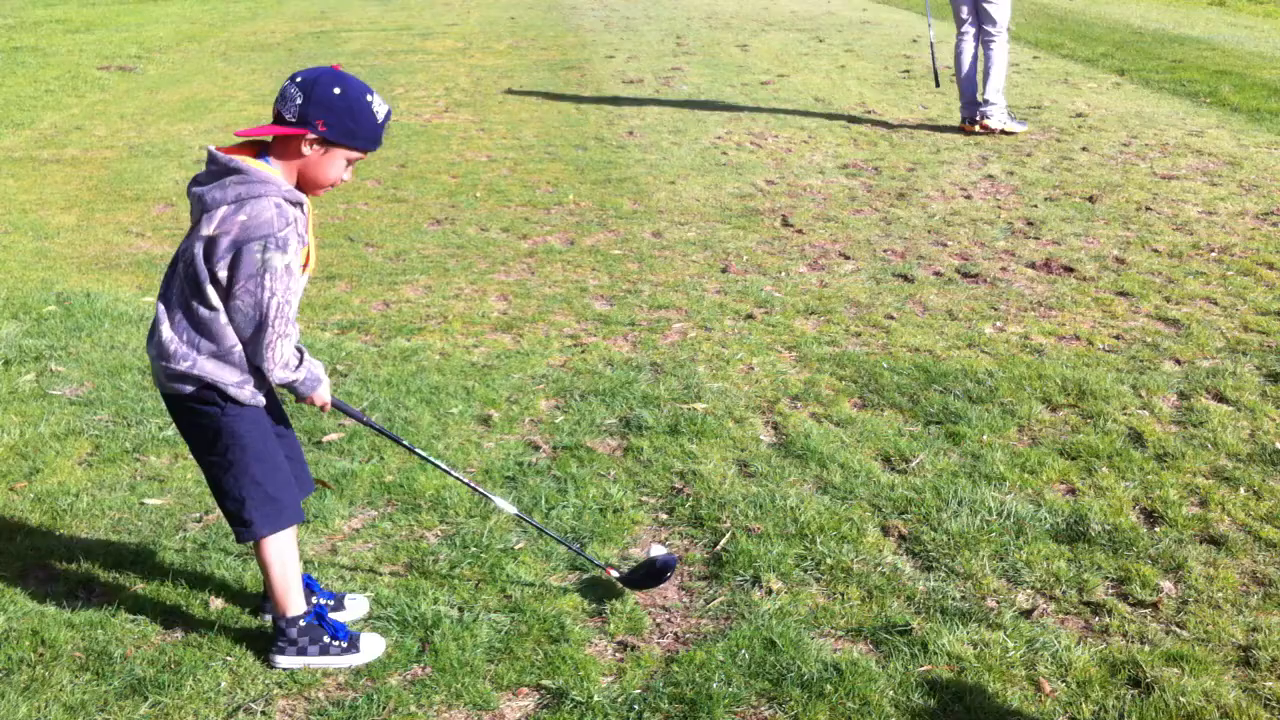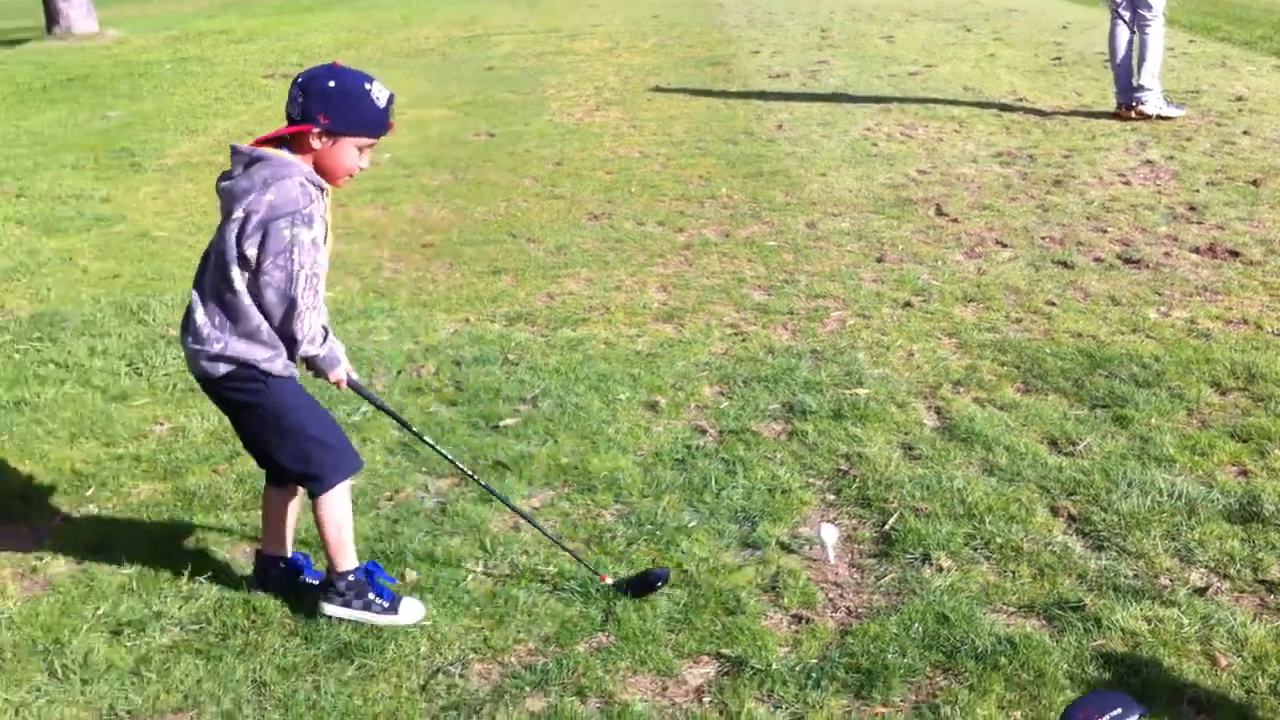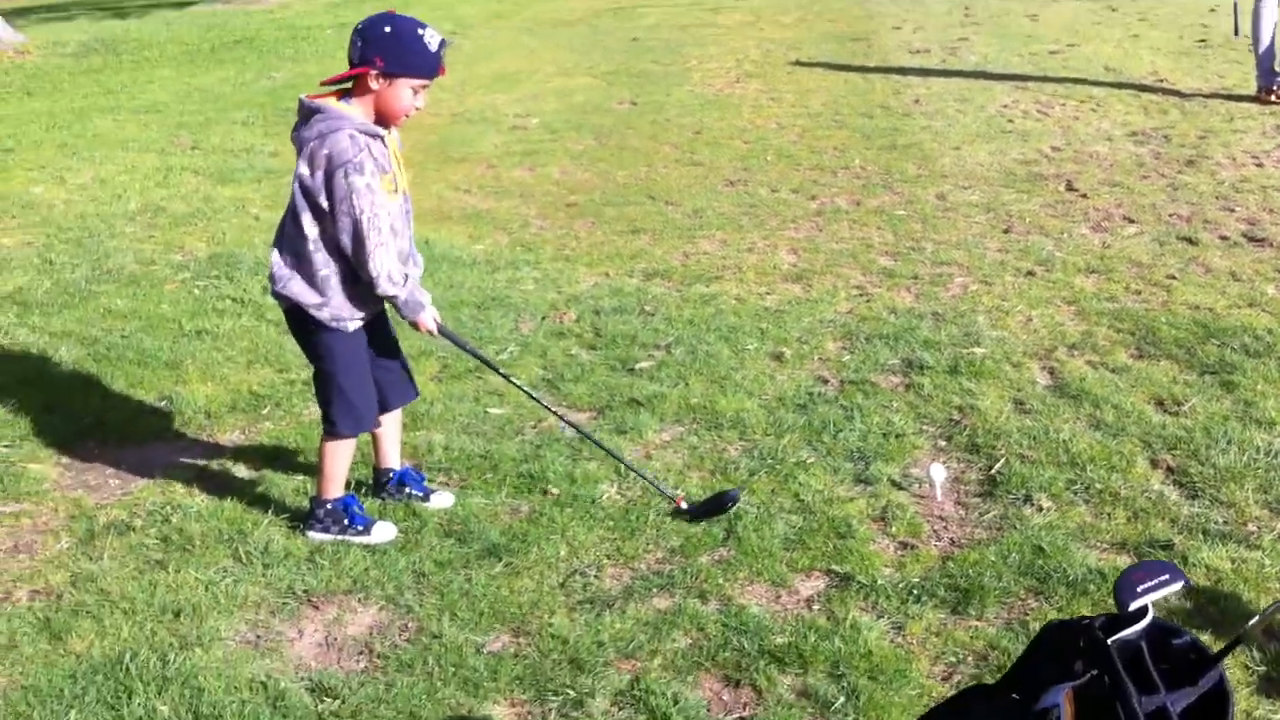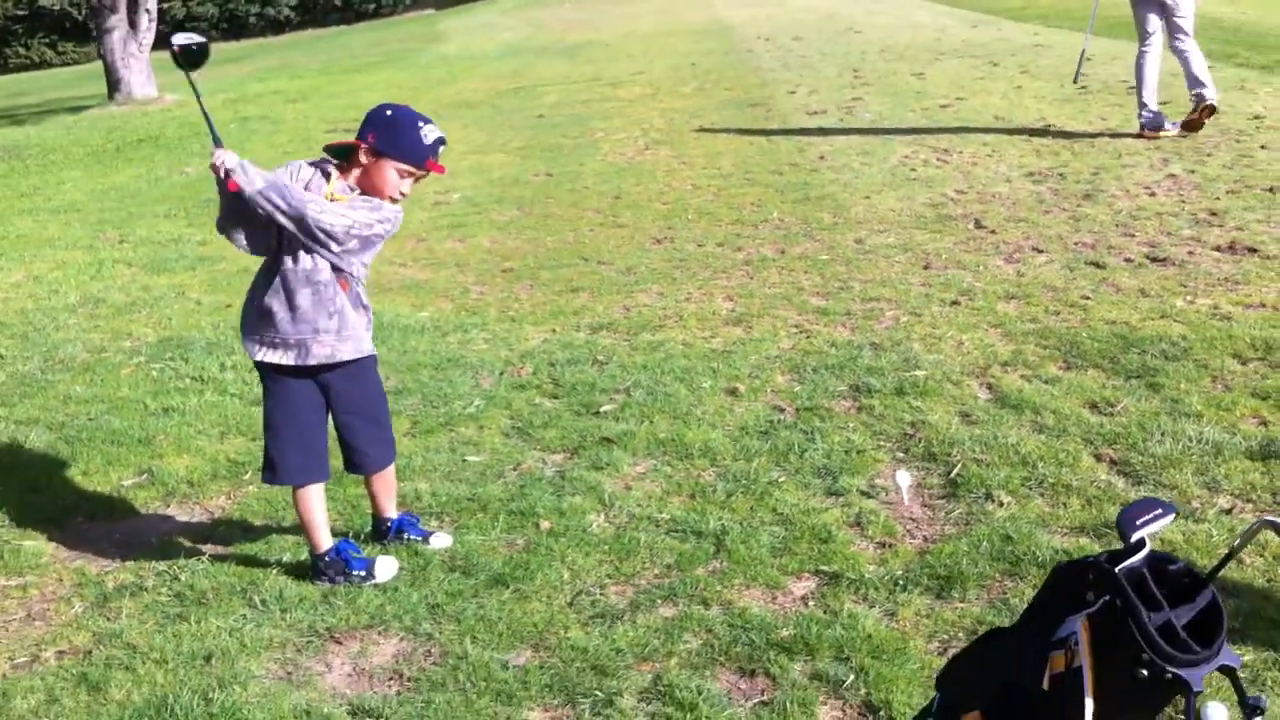
dt=0.7s
person 1, frame 1
left shoulder: (249, 185)
right shoulder: (270, 220)
right elbow: (265, 331)
left wrist: (297, 368)
right wrist: (308, 378)
left hip: (222, 365)
right hip: (212, 378)
left knee: (285, 478)
right knee: (269, 500)
left ankle: (289, 589)
right ankle: (298, 631)
person 1, frame 2
left shoulder: (272, 179)
right shoulder: (296, 202)
right elbow: (294, 304)
left wrist: (319, 349)
right wrist: (328, 356)
left hip: (233, 350)
right hip: (245, 359)
left knee: (290, 462)
right knee: (331, 462)
left ankle: (277, 564)
right ankle: (348, 582)
person 1, frame 3
left shoulder: (376, 132)
right shoulder: (346, 150)
left elbow: (393, 224)
right elbow: (370, 242)
left wrist: (410, 280)
right wrist: (414, 302)
left hip: (361, 293)
right hip: (328, 298)
left knee: (389, 385)
right knee: (351, 405)
left ankle: (391, 475)
right ankle: (328, 511)
person 1, frame 4
left shoulder: (383, 213)
right shoulder: (301, 175)
left elbow: (313, 220)
right elbow: (251, 236)
left wrist: (246, 174)
right wrist: (234, 183)
left hip: (345, 346)
right hip: (281, 342)
left knee: (376, 443)
right knee: (302, 457)
left ankle: (389, 522)
right ankle: (328, 557)
